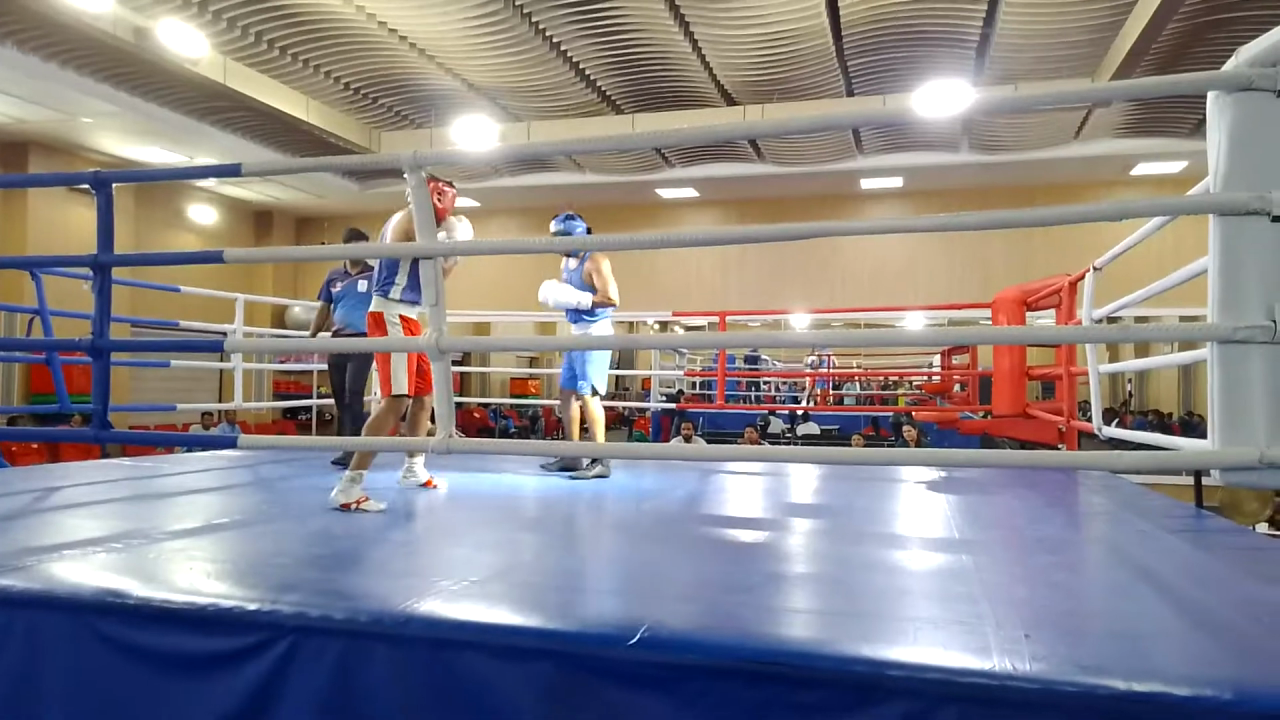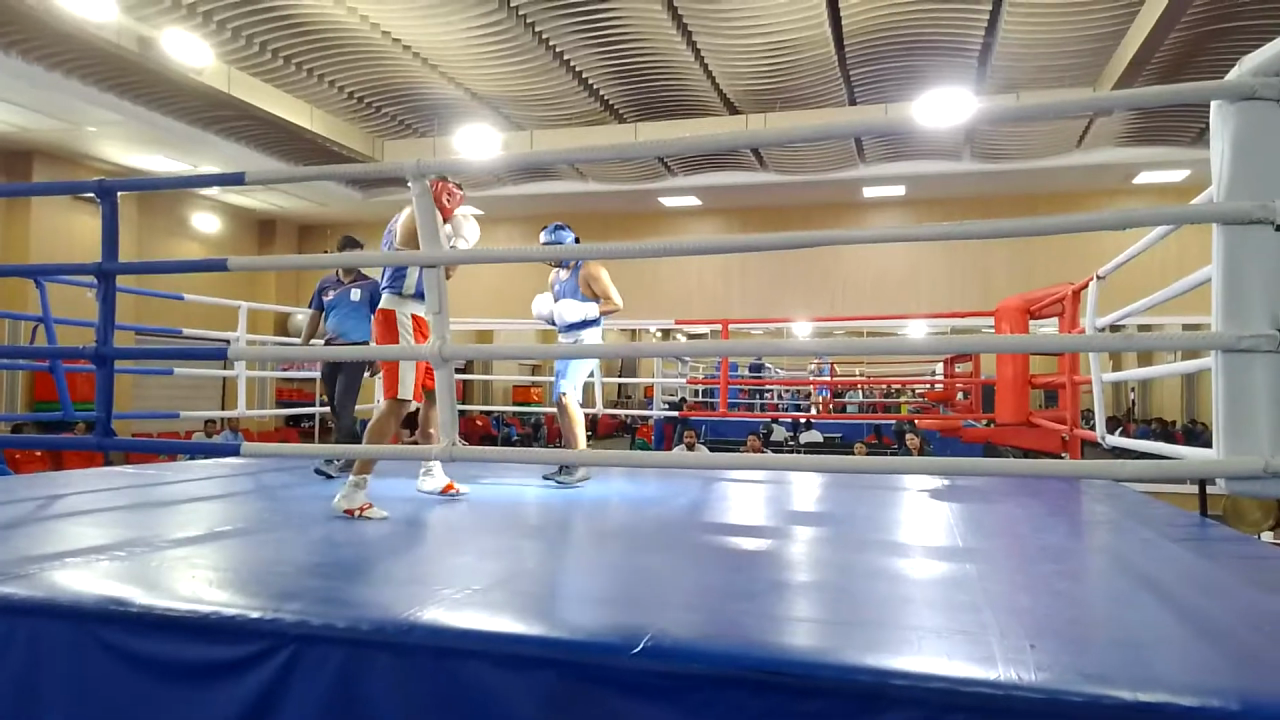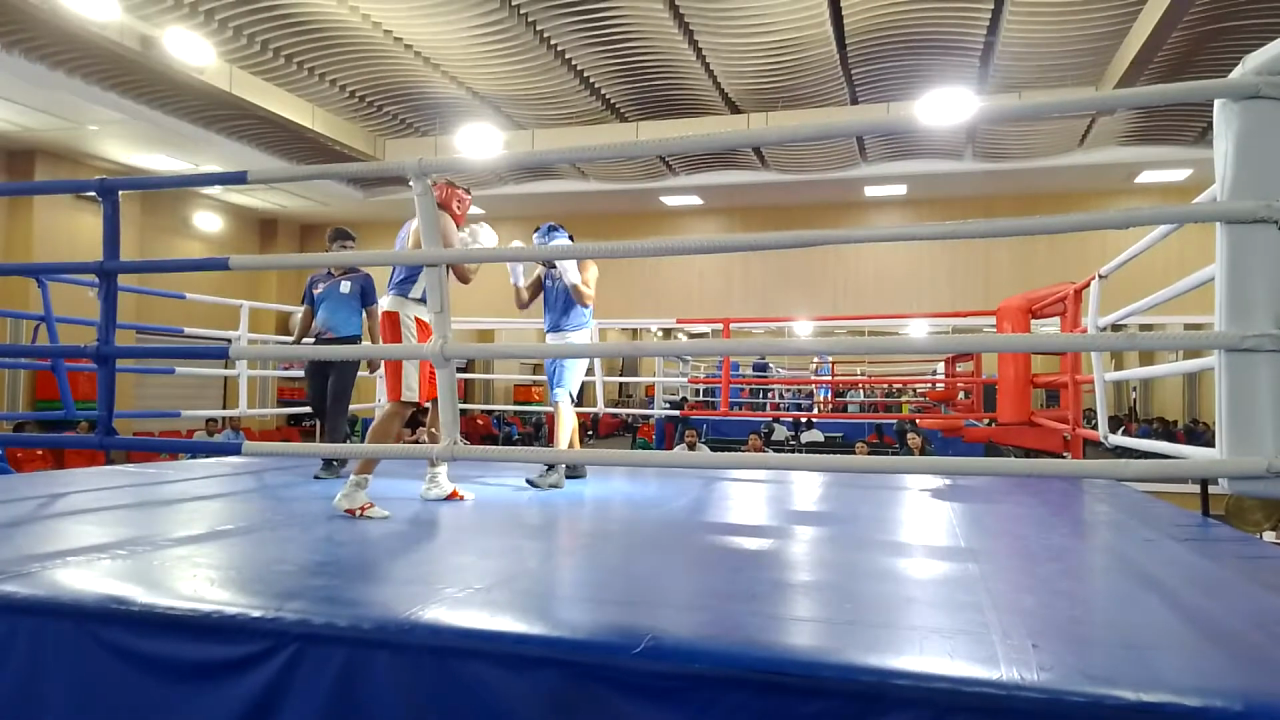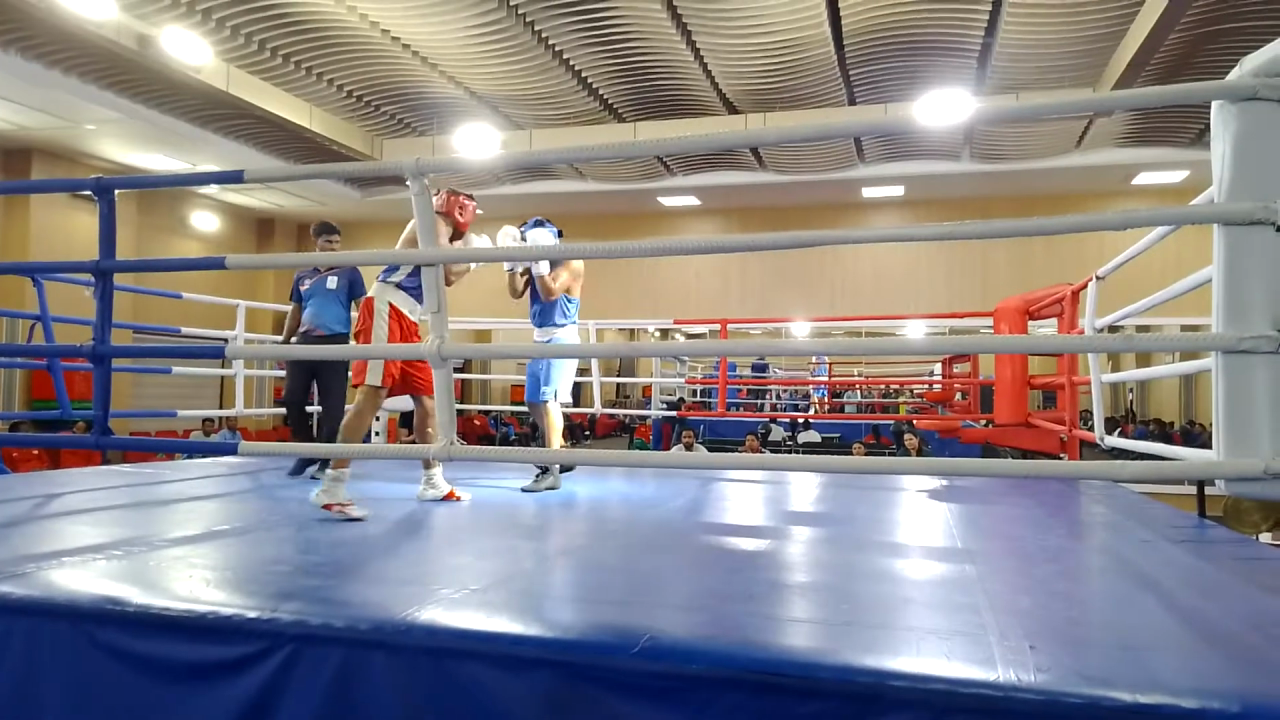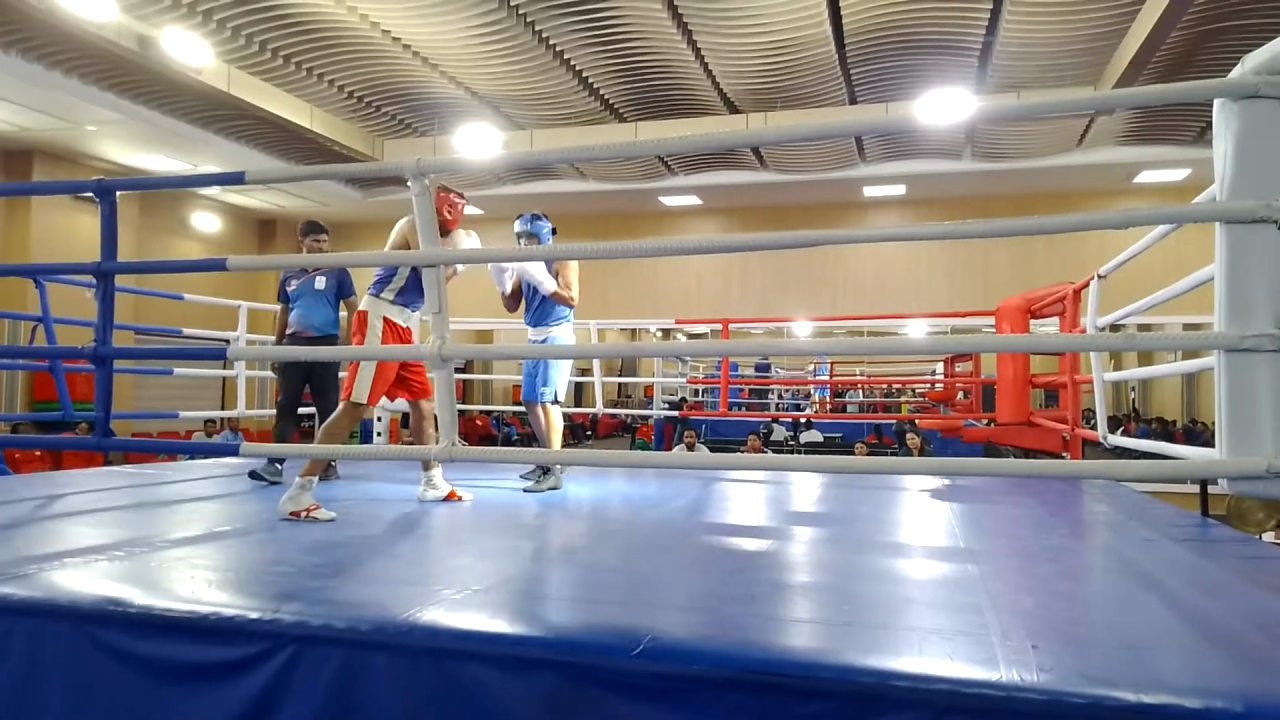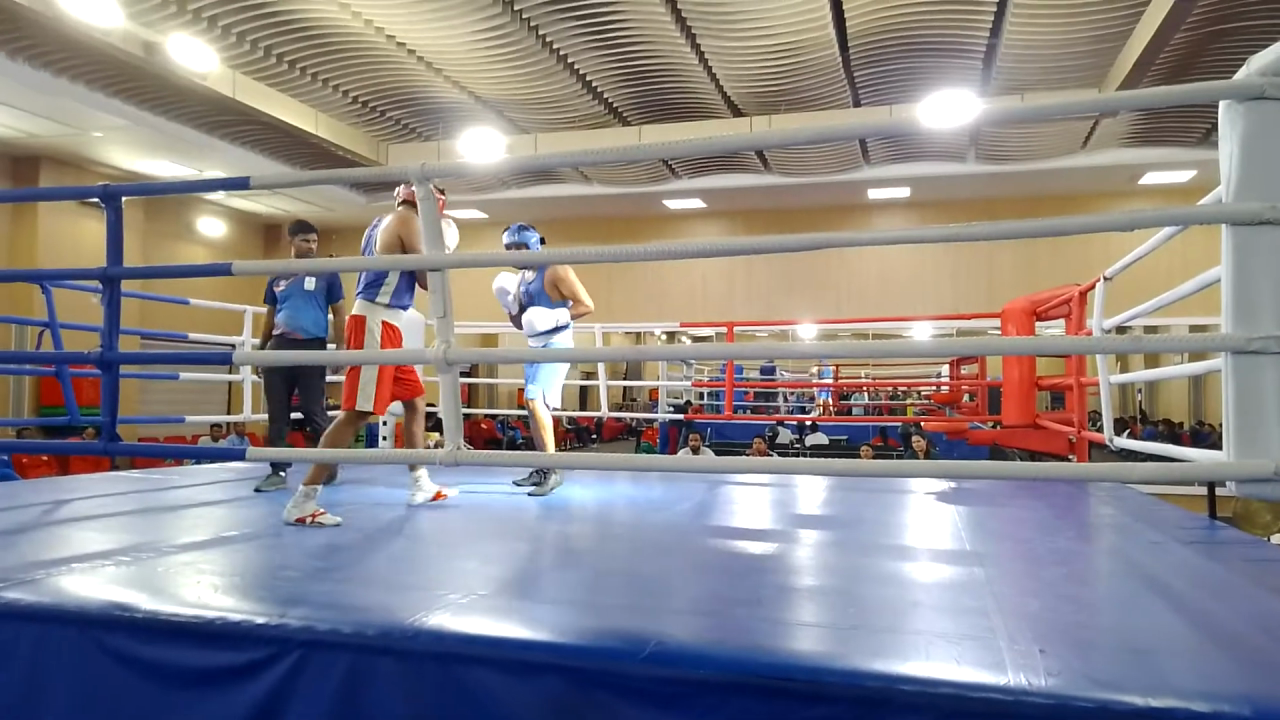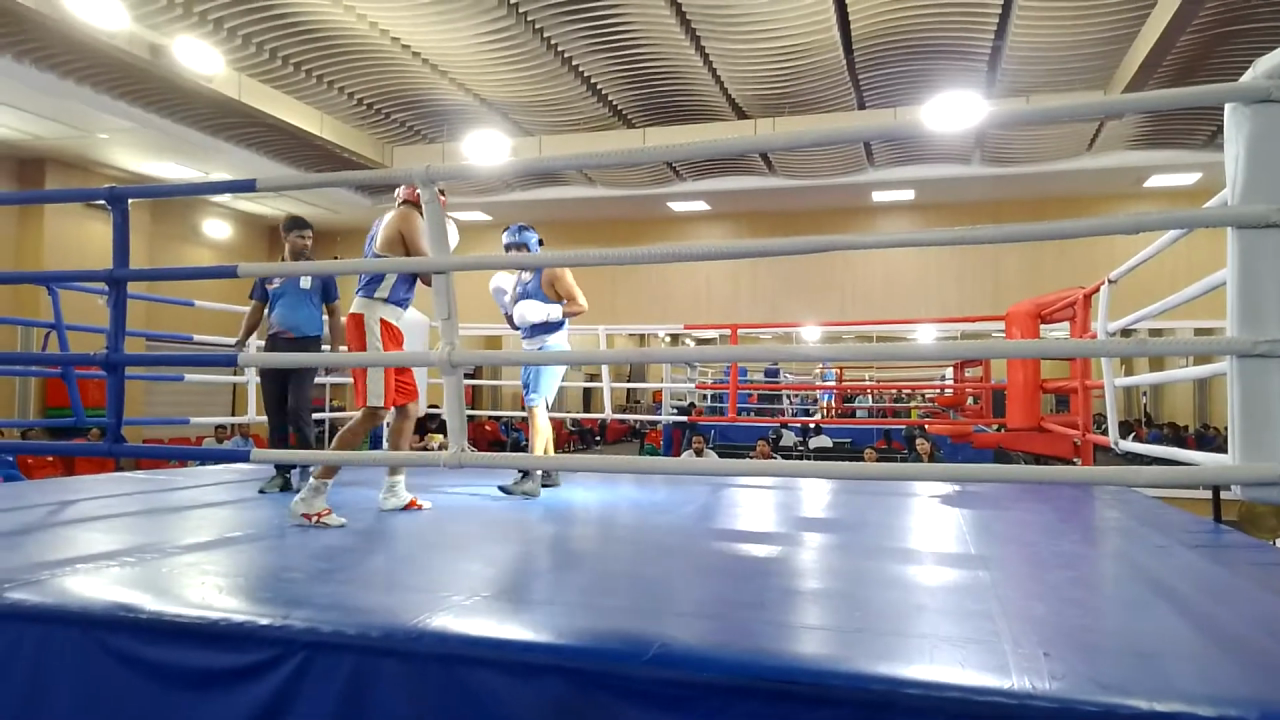
dt=0.2s
person 1, frame 1
left shoulder: (405, 221)
right shoulder: (416, 216)
right elbow: (440, 271)
left wrist: (445, 241)
right wrist: (458, 242)
left hip: (404, 317)
right hip: (392, 316)
left knee: (423, 394)
right knee: (396, 400)
left ankle: (413, 468)
right ankle: (348, 487)
person 1, frame 2
left shoulder: (401, 219)
right shoulder: (425, 212)
right elbow: (444, 270)
left wrist: (450, 240)
right wrist: (461, 240)
left hip: (409, 315)
right hip: (402, 315)
left knee: (433, 392)
right knee: (398, 402)
left ankle: (431, 474)
right ankle: (352, 492)
person 1, frame 3
left shoulder: (413, 226)
right shoulder: (439, 219)
right elbow: (464, 274)
left wrist: (466, 244)
right wrist: (481, 246)
left hip: (416, 320)
right hip: (405, 318)
left knee: (439, 398)
right knee: (401, 404)
left ankle: (436, 481)
right ankle: (353, 491)
person 1, frame 4
left shoulder: (439, 231)
right shoulder: (434, 224)
left elbow: (438, 273)
right elbow: (447, 276)
left hip: (407, 318)
right hip: (387, 309)
left knee: (427, 398)
right knee: (372, 394)
left ankle: (432, 481)
right ankle: (331, 487)
person 1, frame 5
left shoulder: (412, 227)
right shoulder: (417, 225)
left wrist: (452, 252)
left hip: (397, 325)
right hip: (380, 321)
left knee: (423, 403)
right knee: (354, 406)
left ankle: (434, 483)
right ankle: (297, 495)
person 1, frame 6
left shoulder: (382, 223)
right shoulder: (407, 219)
right elbow: (427, 279)
right wrist: (442, 249)
left hip: (385, 326)
right hip: (375, 323)
left knee: (415, 402)
right knee: (357, 414)
left ankle: (419, 482)
right ankle: (302, 502)
person 1, frame 7
left shoulder: (385, 222)
right shoulder: (408, 218)
right elbow: (428, 276)
left wrist: (431, 250)
right wrist: (444, 249)
left hip: (386, 324)
right hip: (374, 321)
left knee: (408, 406)
right knee: (373, 411)
left ankle: (394, 490)
right ankle: (311, 496)
person 2, frame 1
left shoulder: (596, 261)
right shoulder: (566, 263)
left elbow: (611, 298)
left wrist: (576, 298)
right wrist: (555, 299)
left hip: (596, 334)
right hip: (578, 335)
left knee: (588, 395)
right knee: (567, 393)
left ankle: (600, 461)
right ankle: (572, 456)
person 2, frame 2
left shoulder: (590, 269)
right shoulder: (554, 276)
left elbow: (616, 305)
left wrist: (582, 310)
right wrist: (548, 314)
left hip: (585, 342)
right hip: (564, 344)
left knee: (567, 396)
right knee: (562, 404)
left ankle: (580, 462)
right ankle: (572, 463)
person 2, frame 3
left shoulder: (585, 266)
right shoulder: (544, 271)
left elbow: (587, 298)
right elbow: (522, 303)
left wrist: (570, 271)
right wrist: (516, 273)
left hip: (576, 343)
right hip: (553, 344)
left knee: (562, 401)
right knee: (562, 404)
left ankle: (557, 468)
right ankle: (576, 464)
person 2, frame 4
left shoulder: (571, 263)
right shoulder: (532, 263)
left elbow: (549, 293)
right elbow: (516, 292)
left wrist: (540, 260)
right wrist: (511, 262)
left hip: (562, 339)
right hip: (540, 340)
left knee: (549, 401)
right knee: (534, 402)
left ankle: (552, 471)
person 2, frame 5
left shoulder: (564, 261)
right shoulder: (524, 265)
left elbow: (571, 299)
right elbow: (510, 306)
left wrist: (543, 279)
right wrist: (503, 282)
left hip: (557, 338)
right hip: (535, 339)
left knee: (548, 401)
right knee: (531, 402)
left ankle: (553, 471)
right ankle: (546, 462)
person 2, frame 6
left shoulder: (556, 270)
right shoulder: (520, 279)
left elbow: (586, 305)
left wrist: (554, 317)
right wrist: (508, 304)
left hip: (556, 344)
right hip: (535, 346)
left knee: (534, 400)
right knee: (536, 405)
left ankle: (552, 471)
right ankle: (544, 469)
person 2, frame 7
left shoulder: (553, 271)
right shoulder: (517, 280)
left elbow: (581, 305)
right elbow: (516, 324)
left wrist: (546, 312)
right wrist: (505, 304)
left hip: (552, 347)
right hip: (530, 350)
left knee: (535, 406)
right knee: (537, 409)
left ankle: (532, 474)
right ankle: (549, 470)
person 3, frame 1
left shoulder: (376, 276)
right shoulder: (333, 276)
right elbow: (323, 310)
right wrist: (311, 338)
left hip: (363, 341)
left knee: (353, 394)
right knee: (341, 398)
left ankle: (352, 447)
person 3, frame 2
left shoulder: (370, 285)
right shoulder: (325, 284)
right elbow: (314, 318)
right wrist: (302, 346)
left knee: (343, 403)
right knee: (338, 408)
left ankle: (333, 459)
person 3, frame 3
left shoulder: (361, 278)
right shoulder: (315, 279)
left elbow: (372, 316)
right elbow: (307, 314)
right wrist: (295, 342)
left hip: (347, 345)
right hip: (319, 345)
left knee: (336, 403)
right knee: (316, 402)
left ankle: (332, 460)
right ankle: (340, 445)
person 3, frame 4
left shoulder: (349, 273)
right shoulder: (302, 276)
right elbow: (294, 312)
right wrist: (283, 343)
left hip: (334, 344)
right hip: (304, 343)
left knee: (331, 406)
right knee: (293, 401)
left ankle: (328, 461)
person 3, frame 5
left shoulder: (337, 273)
right shoulder: (289, 276)
left elbow: (352, 309)
right elbow: (283, 314)
left wrist: (349, 341)
right wrist: (276, 348)
left hip: (325, 346)
right hip: (293, 346)
left knee: (326, 407)
right knee: (285, 406)
left ankle: (329, 463)
right ankle: (275, 464)
person 3, frame 6
left shoulder: (327, 274)
right shoulder: (276, 276)
left elbow: (339, 313)
right elbow: (270, 315)
left wrist: (340, 349)
right wrist: (260, 350)
left hip: (312, 348)
right hip: (279, 348)
left knee: (312, 409)
right knee: (277, 412)
right ankle: (278, 471)
person 3, frame 7
left shoulder: (321, 272)
right shoulder: (268, 273)
left elbow: (334, 313)
right elbow: (256, 311)
left wrist: (335, 350)
right wrist: (241, 342)
left hip: (307, 348)
right hip: (274, 348)
left knee: (299, 409)
right knee: (276, 413)
left ankle: (304, 467)
right ankle: (282, 471)
